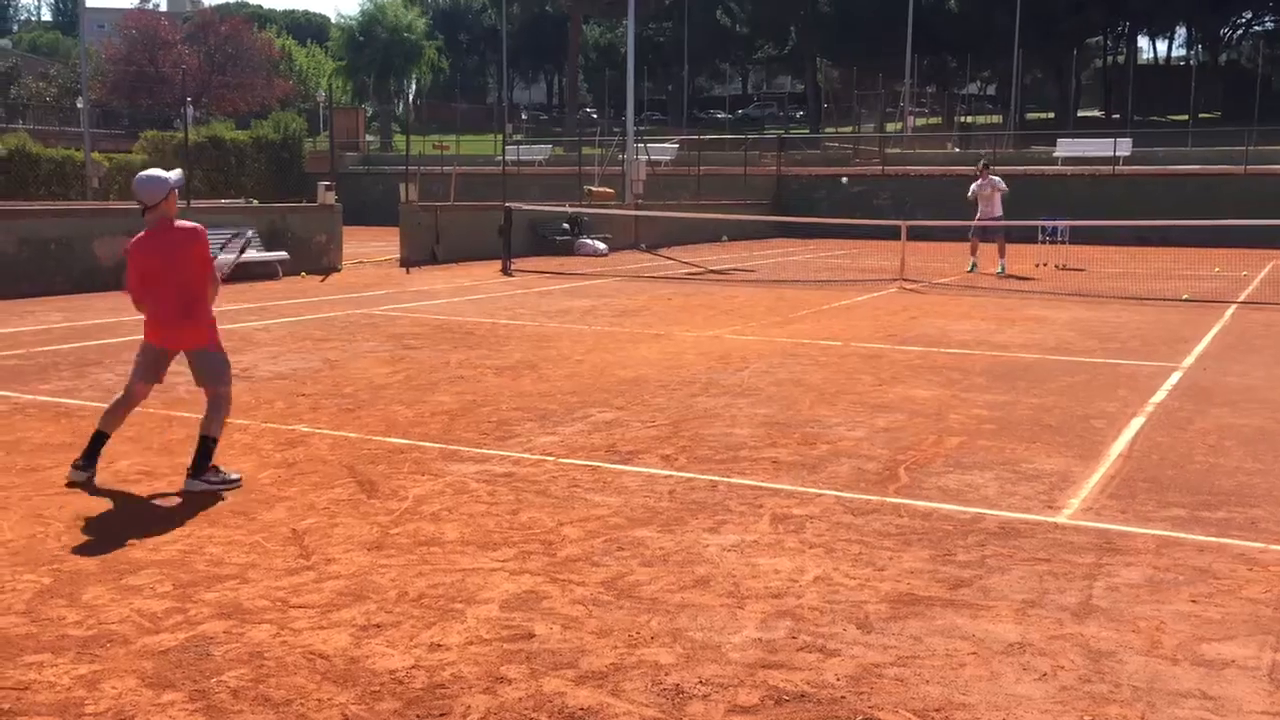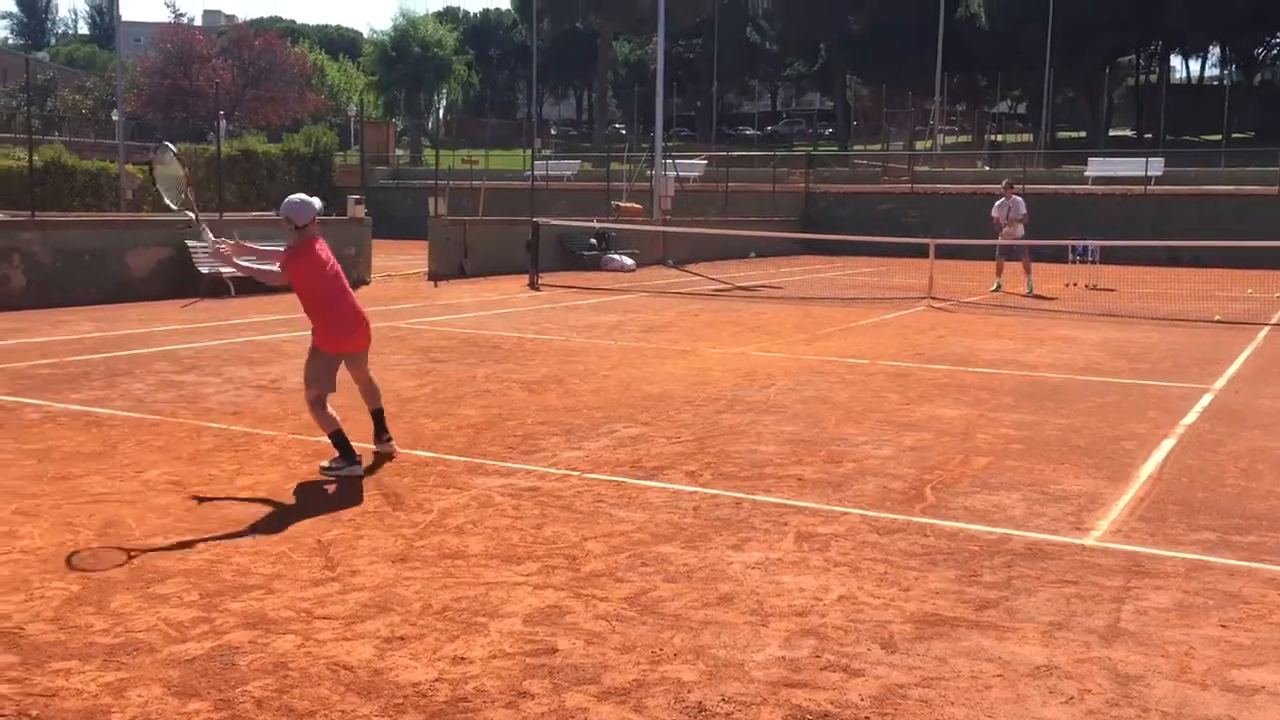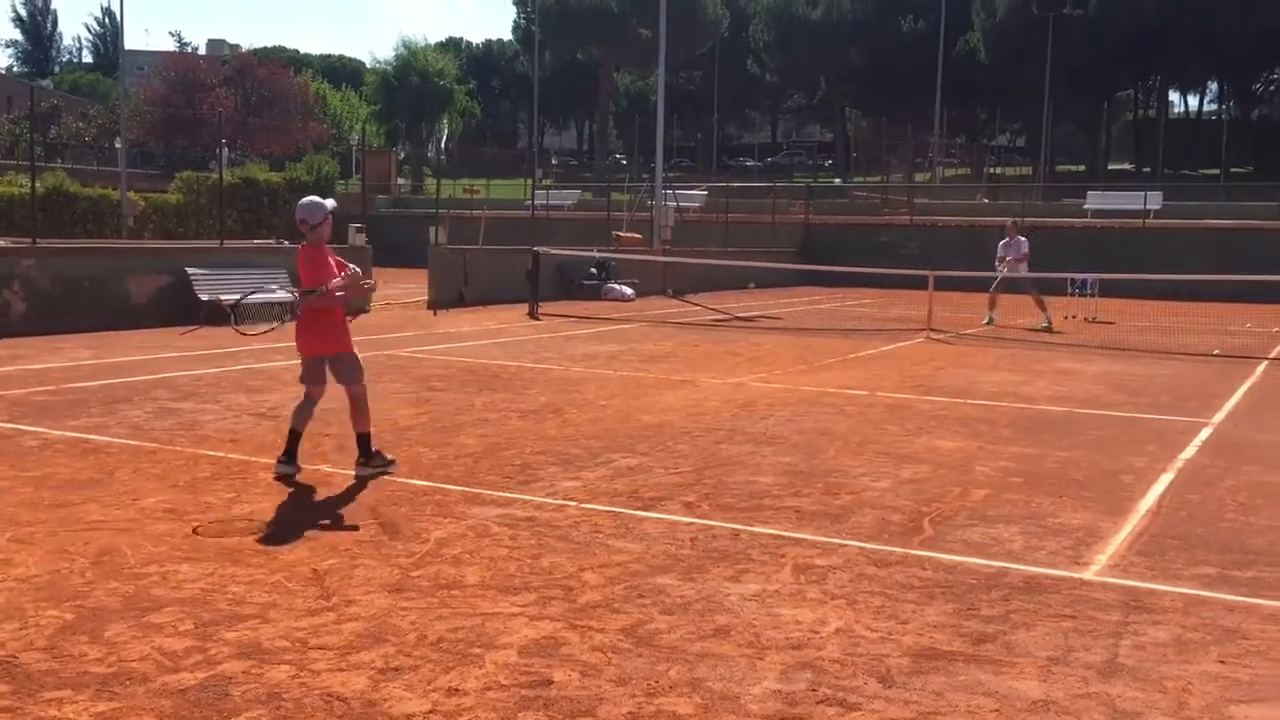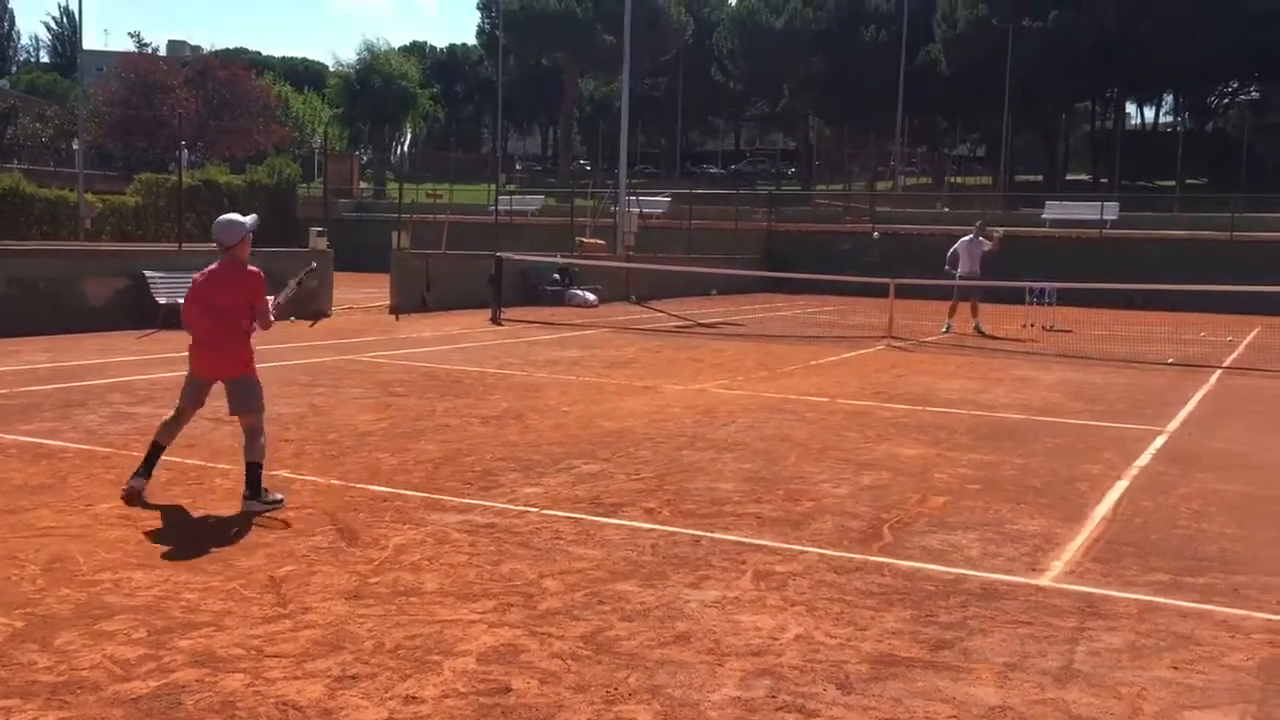
dt=0.7s
person 1, frame 1
left shoulder: (136, 246)
right shoulder: (194, 233)
left elbow: (138, 300)
right elbow: (212, 283)
left hip: (159, 329)
right hip: (199, 329)
left knee: (131, 396)
right knee: (220, 398)
left ankle: (87, 460)
right ankle: (201, 470)
person 1, frame 2
left shoulder: (299, 253)
right shoulder: (316, 244)
left elbow: (277, 277)
left wrist: (231, 261)
right wrist: (243, 248)
left hip: (330, 336)
right hip: (358, 327)
left knee: (315, 399)
right knee: (362, 377)
left ankle: (348, 457)
right ankle: (383, 437)
person 1, frame 3
left shoulder: (311, 251)
right shoulder: (318, 255)
left elbow: (347, 272)
right elbow: (310, 300)
left wrist: (352, 282)
right wrist: (350, 291)
left hip: (308, 337)
right hip: (333, 337)
left knee: (312, 394)
right knee: (357, 393)
left ankle: (289, 457)
right ankle: (366, 457)
person 1, frame 4
left shoulder: (201, 280)
right shoulder: (251, 277)
left elbow: (188, 321)
right elbow: (264, 322)
right wrist: (268, 310)
left hip: (202, 358)
right hip: (237, 361)
left knee: (181, 415)
right knee: (254, 427)
left ankle: (141, 477)
right ankle: (254, 494)
